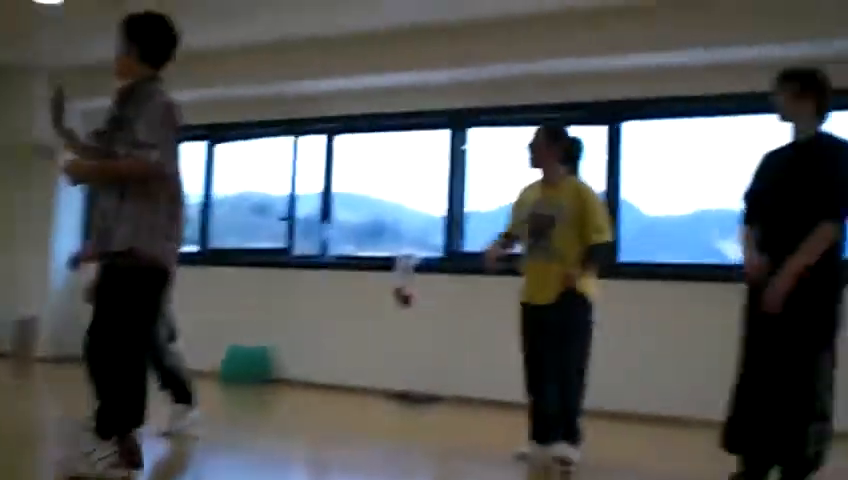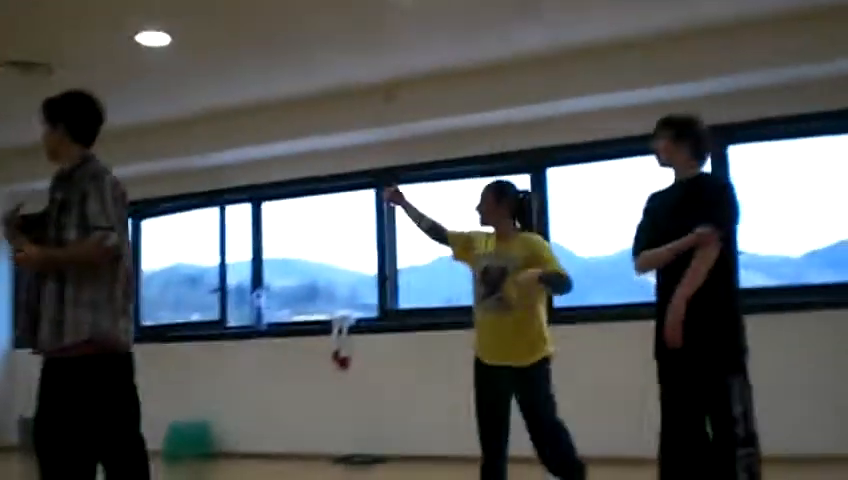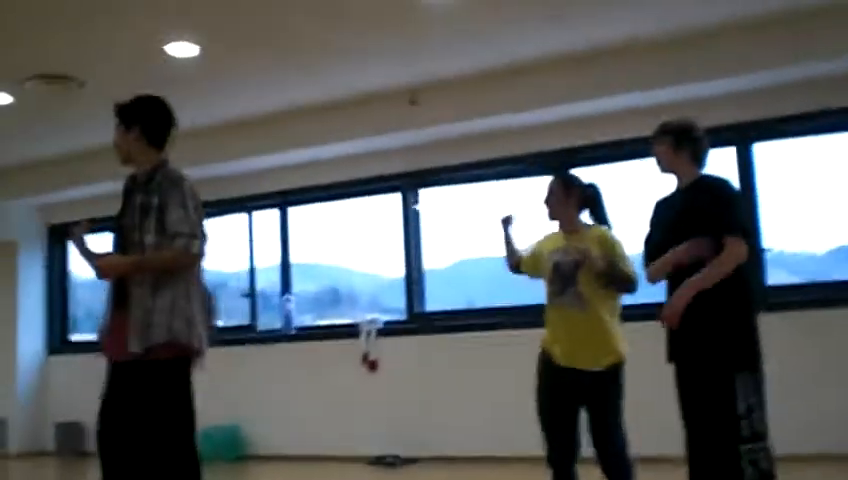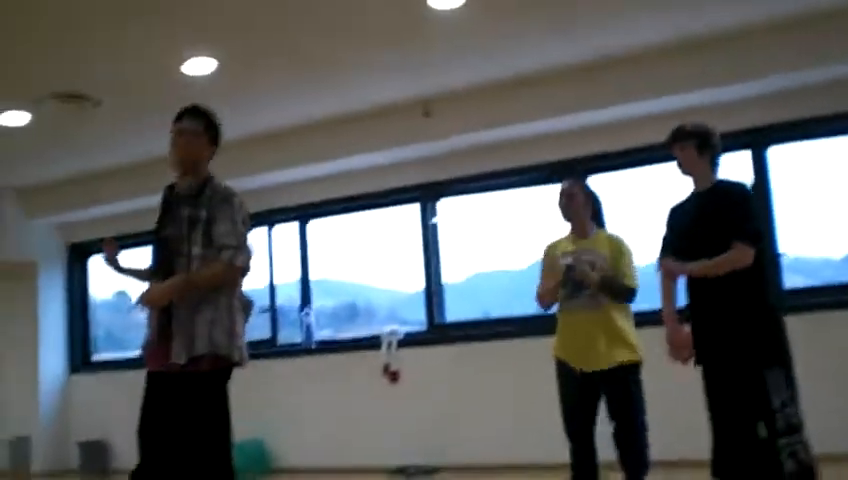
dt=0.4s
person 1, frame 1
left shoulder: (150, 99)
right shoulder: (136, 101)
left elbow: (150, 164)
left wrist: (92, 170)
right wrist: (84, 158)
left hip: (139, 245)
right hip: (129, 244)
left knee: (110, 342)
right knee: (124, 344)
right ankle: (120, 440)
person 1, frame 2
left shoulder: (96, 179)
right shoulder: (68, 183)
left elbow: (110, 245)
left wrist: (44, 257)
right wrist: (22, 244)
left hip: (95, 333)
right hip: (67, 333)
left knee: (113, 435)
right knee: (53, 434)
person 1, frame 3
left shoulder: (173, 186)
right shoulder: (136, 189)
left elbow: (190, 251)
left wrist: (128, 263)
right wrist: (89, 253)
left hip: (163, 334)
right hip: (129, 336)
left knee: (167, 438)
right knee: (116, 432)
person 1, frame 4
left shoulder: (222, 200)
right shoulder: (170, 202)
left elbow: (236, 264)
left wrist: (173, 288)
right wrist: (121, 267)
left hip: (203, 345)
right hip: (166, 346)
left knee: (204, 450)
right knee: (157, 442)
person 2, frame 1
right shoulder: (772, 162)
right elbow: (751, 222)
left wrist: (786, 274)
right wrist: (751, 252)
left hip: (810, 289)
right hip: (767, 289)
left knee: (806, 384)
right knee: (753, 382)
person 2, frame 2
left shoulder: (715, 189)
right shoulder: (657, 202)
left elbow: (710, 247)
right elbow: (641, 262)
left wrist: (678, 304)
right wrist: (686, 241)
left hip: (714, 321)
right hip: (672, 322)
left knee: (728, 416)
right knee: (680, 420)
person 2, frame 3
left shoulder: (718, 192)
right shoulder: (665, 208)
left elbow: (738, 250)
right elbow: (652, 272)
left wrist: (687, 291)
right wrist: (677, 256)
left hip: (728, 322)
right hip: (687, 326)
left knee: (740, 414)
right knee: (702, 419)
person 2, frame 4
left shoulder: (735, 195)
right shoulder: (678, 214)
left elbow: (743, 256)
right elbow: (668, 274)
left wrist: (685, 268)
right wrist: (671, 324)
left hip: (755, 323)
right hip: (711, 333)
left knee: (776, 412)
right knee: (730, 421)
person 3, frame 1
left shoulder: (581, 193)
right shoulder: (527, 195)
left elbow: (602, 243)
right elbow: (512, 234)
left wrist: (578, 270)
right wrist: (496, 249)
left hip: (570, 294)
right hip: (534, 294)
left knee: (566, 364)
right knee: (536, 371)
left ankle: (567, 440)
right ankle: (541, 438)
person 3, frame 2
left shoulder: (532, 245)
right shoulder: (477, 243)
left elbow: (564, 283)
right elbow: (438, 233)
left wrist: (537, 275)
right wrist: (404, 204)
left hip: (528, 353)
right hip: (488, 353)
left knee: (542, 424)
right knee: (491, 428)
person 3, frame 3
left shoulder: (602, 239)
right shoulder: (547, 245)
left elbow: (629, 284)
right elbow: (518, 266)
left wrist: (599, 267)
right wrist: (507, 234)
left hip: (601, 352)
right hip: (557, 351)
left knee: (606, 428)
right knee: (555, 424)
person 3, frame 4
left shoulder: (612, 244)
right shoulder: (553, 251)
left elbow: (628, 292)
right elbow: (545, 303)
left wrist: (594, 279)
right wrist: (550, 283)
left hip: (616, 351)
right hip: (571, 356)
left knee: (629, 426)
right knee: (579, 434)
